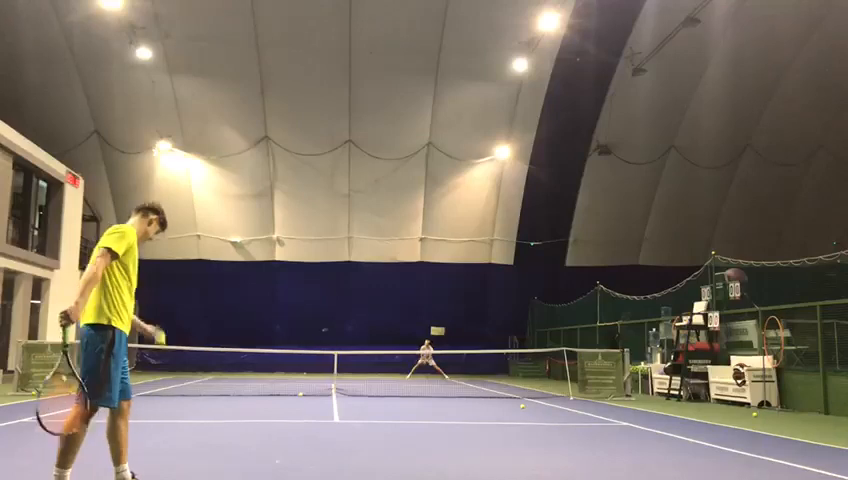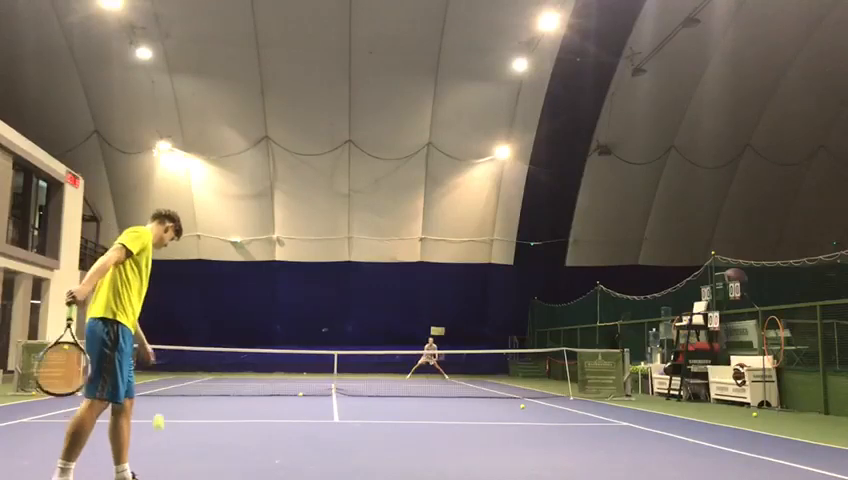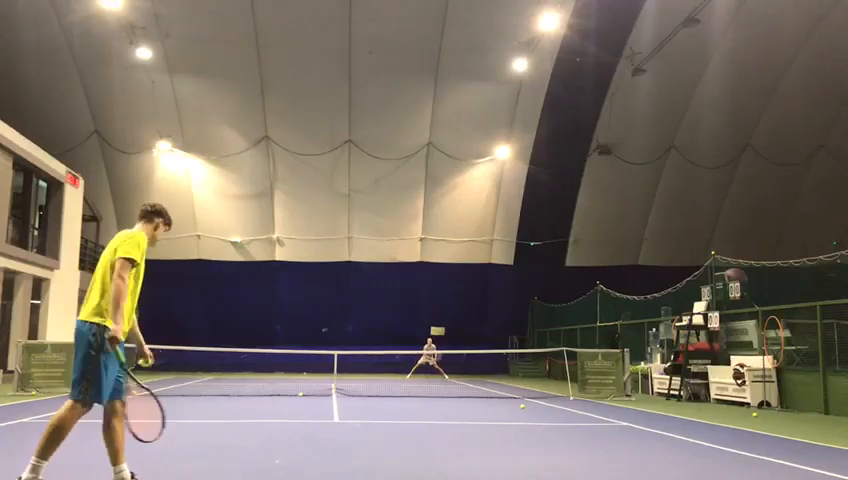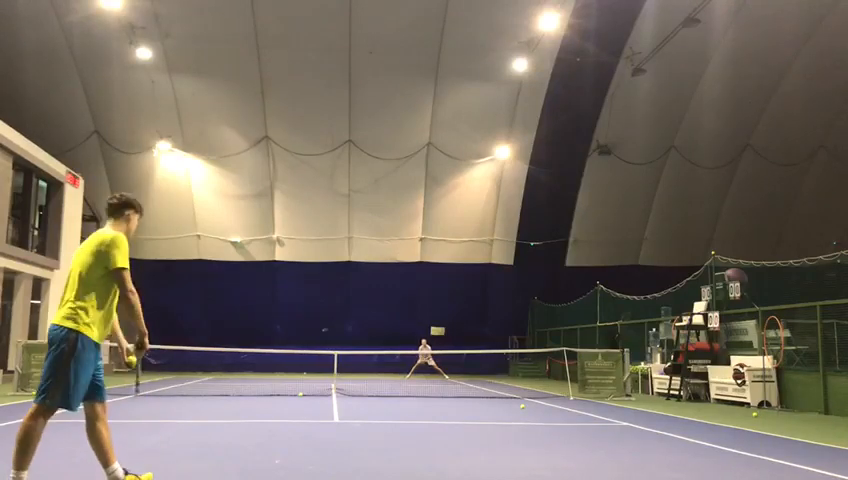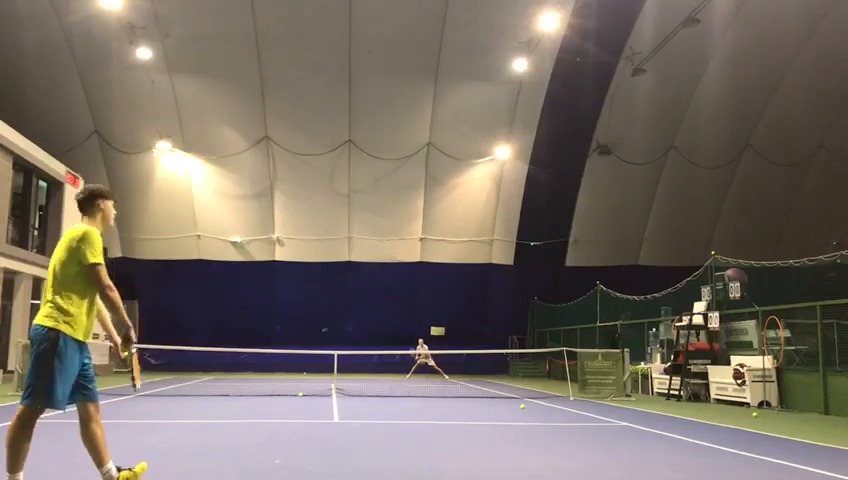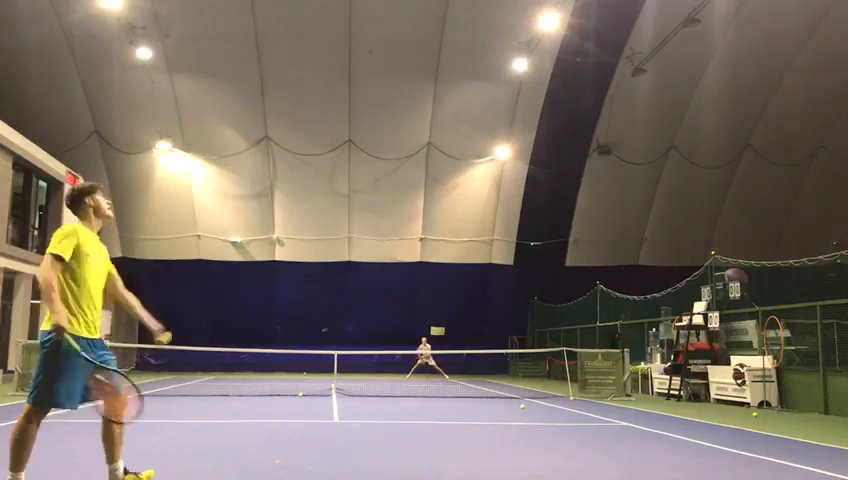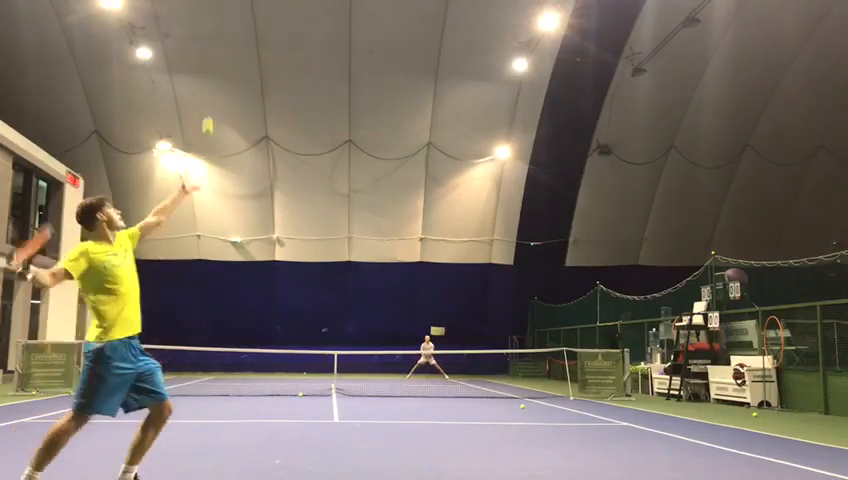
dt=0.3s
person 1, frame 1
left shoulder: (125, 242)
right shoulder: (123, 232)
right elbow: (96, 265)
left wrist: (141, 325)
right wrist: (78, 304)
left hip: (114, 331)
right hip: (105, 329)
left knee: (121, 406)
right knee: (88, 405)
person 1, frame 2
left shoulder: (142, 244)
right shoulder: (140, 234)
right elbow: (109, 257)
left wrist: (143, 342)
right wrist: (84, 286)
left hip: (119, 328)
right hip: (111, 325)
left knee: (124, 404)
right knee: (97, 401)
person 1, frame 3
left shoulder: (130, 241)
right shoulder: (135, 238)
right elbow: (119, 278)
left wrist: (140, 343)
right wrist: (116, 325)
left hip: (107, 331)
right hip: (100, 329)
left knee: (116, 406)
right knee: (80, 403)
person 1, frame 4
left shoulder: (99, 241)
right shoulder: (114, 240)
right elbow: (127, 292)
left wrist: (121, 340)
right wrist: (143, 332)
left hip: (87, 338)
right hip: (74, 334)
left knee: (97, 409)
right knee: (45, 408)
person 1, frame 5
left shoulder: (84, 236)
right shoulder: (86, 234)
left elbow: (94, 298)
right elbow: (105, 287)
left wrist: (114, 337)
right wrist: (128, 325)
left hip: (74, 337)
right hip: (57, 333)
left knee: (90, 409)
right knee: (32, 408)
person 1, frame 6
left shoulder: (99, 248)
right shoulder: (70, 233)
left elbow: (120, 292)
right elbow: (46, 271)
left wrist: (149, 321)
right wrist: (58, 311)
left hip: (92, 339)
right hip: (63, 337)
right knee: (38, 408)
person 1, frame 7
left shoulder: (124, 242)
right shoulder: (88, 252)
left elbow: (154, 218)
right elbow: (50, 278)
left wrist: (181, 194)
right wrist: (28, 271)
left hip: (132, 346)
right hip: (108, 347)
left knee: (162, 408)
right knee: (79, 417)
